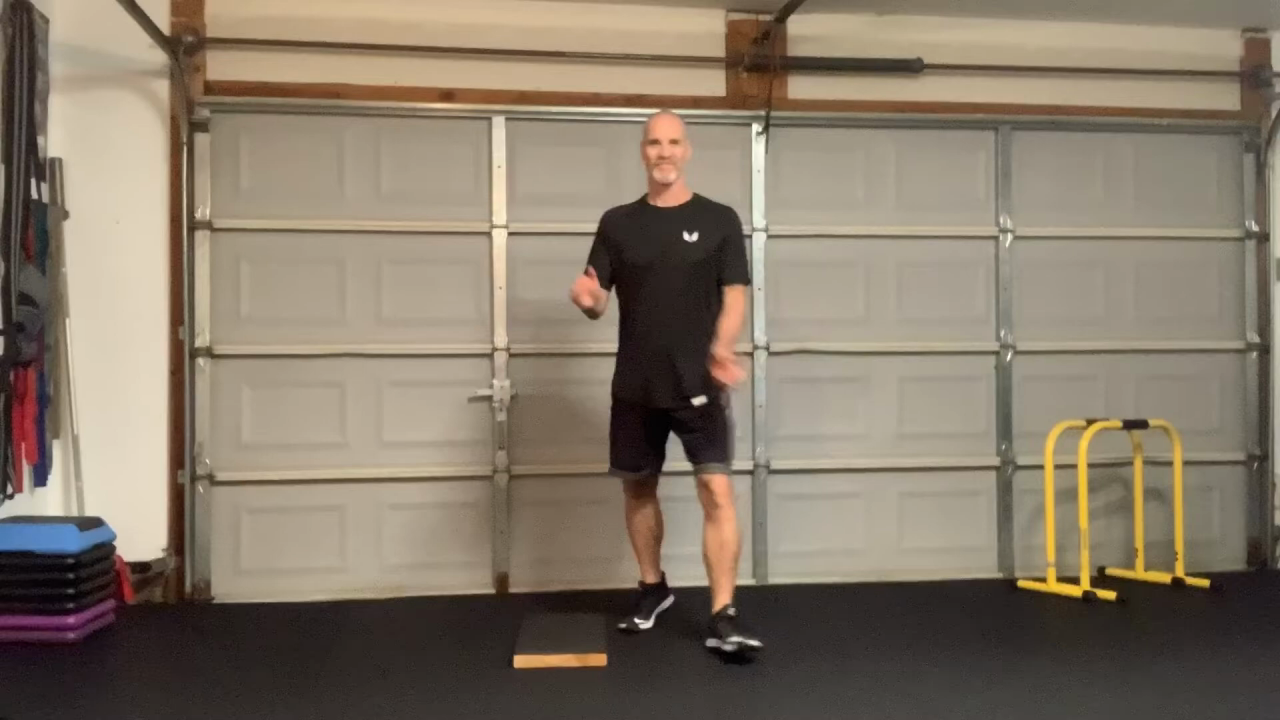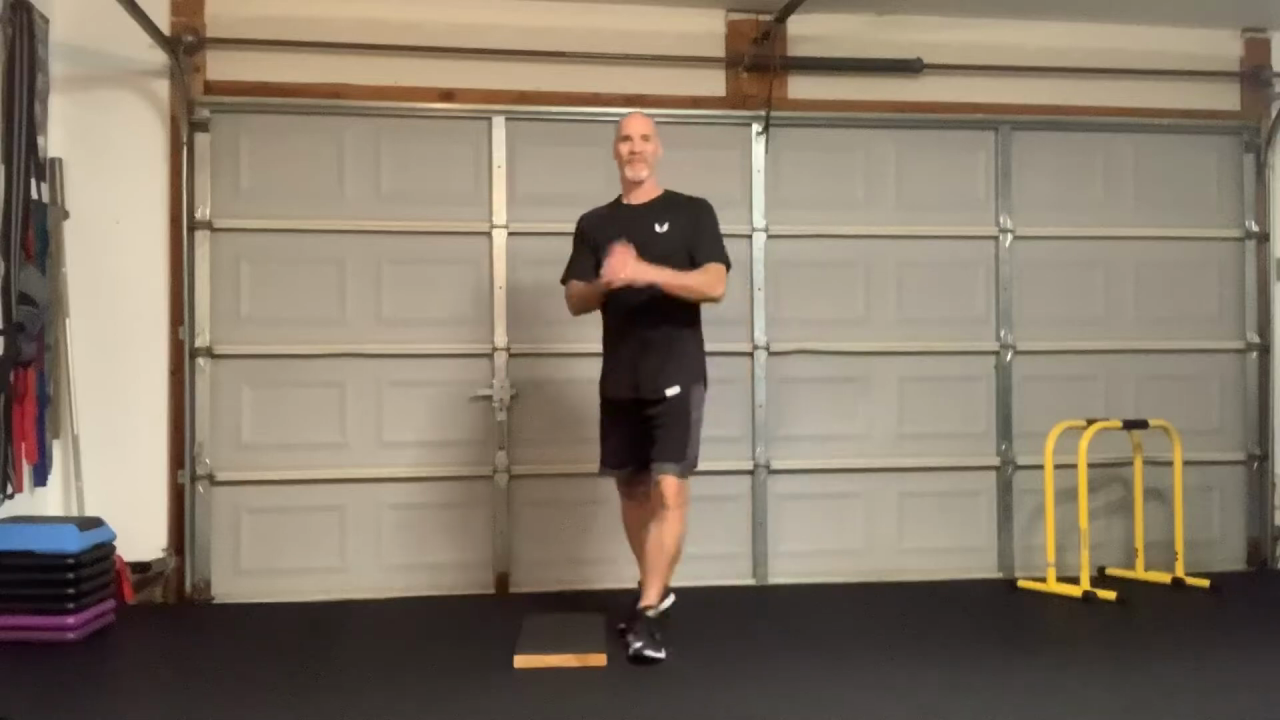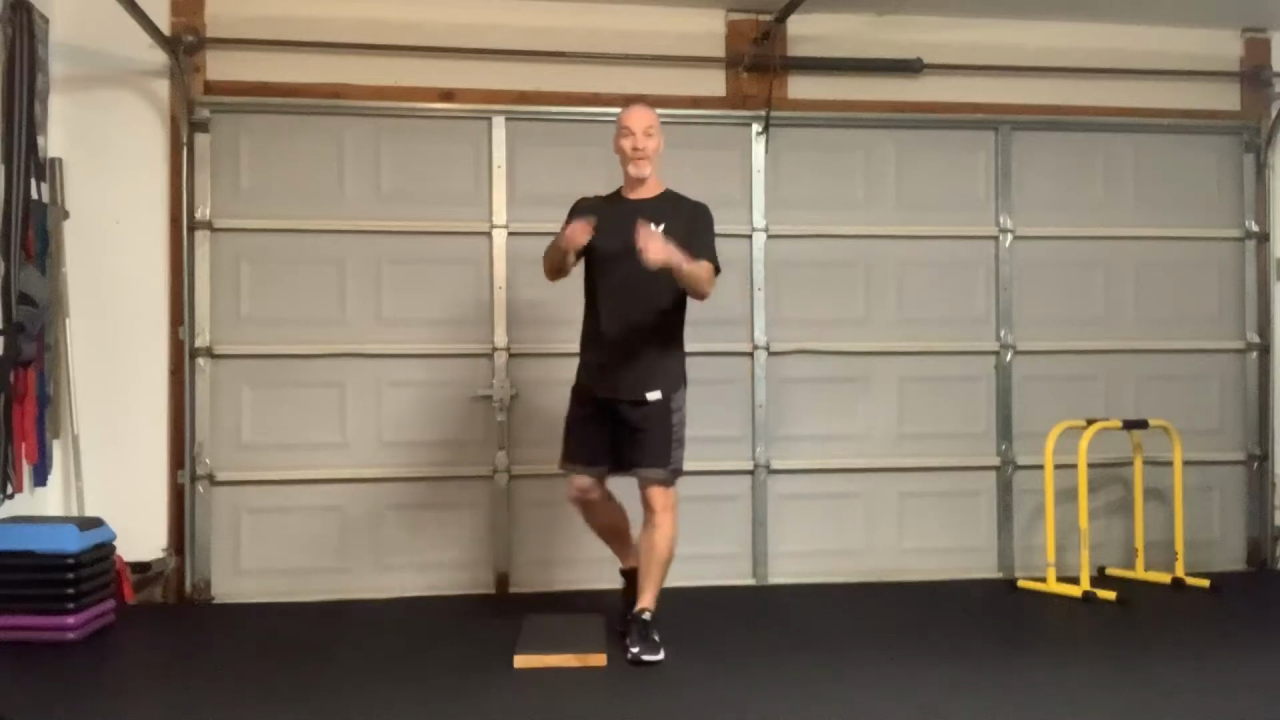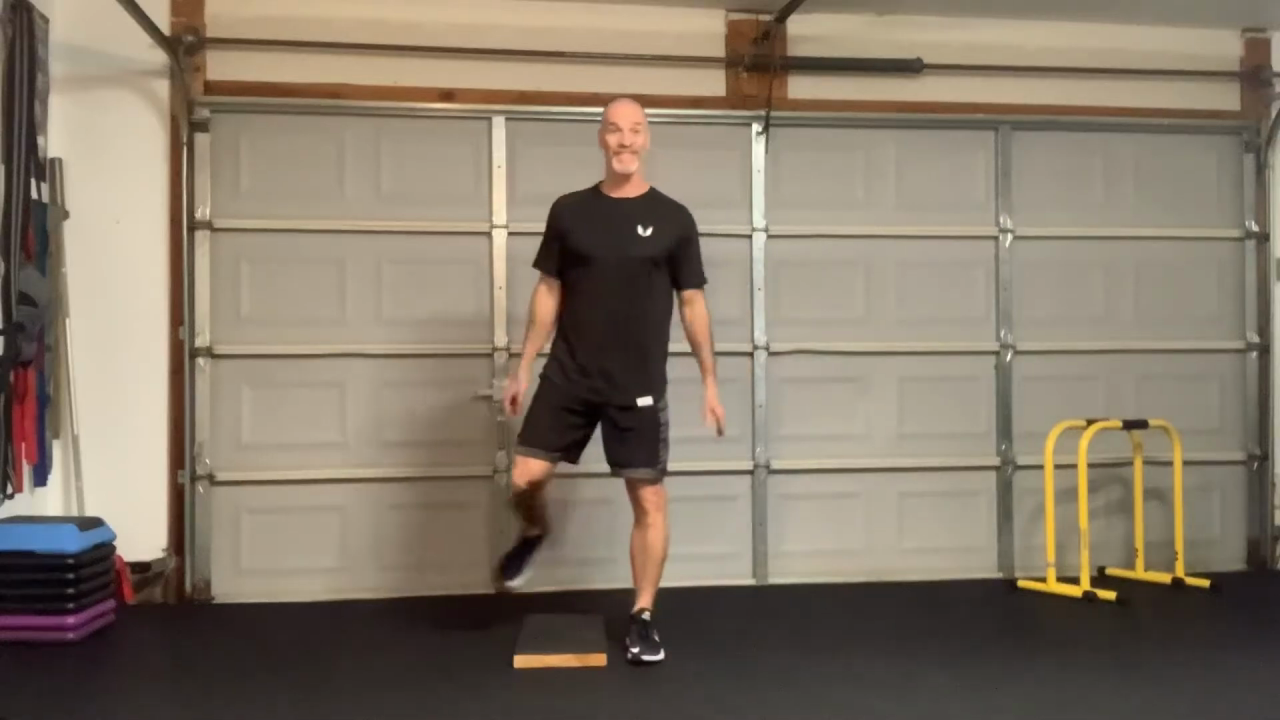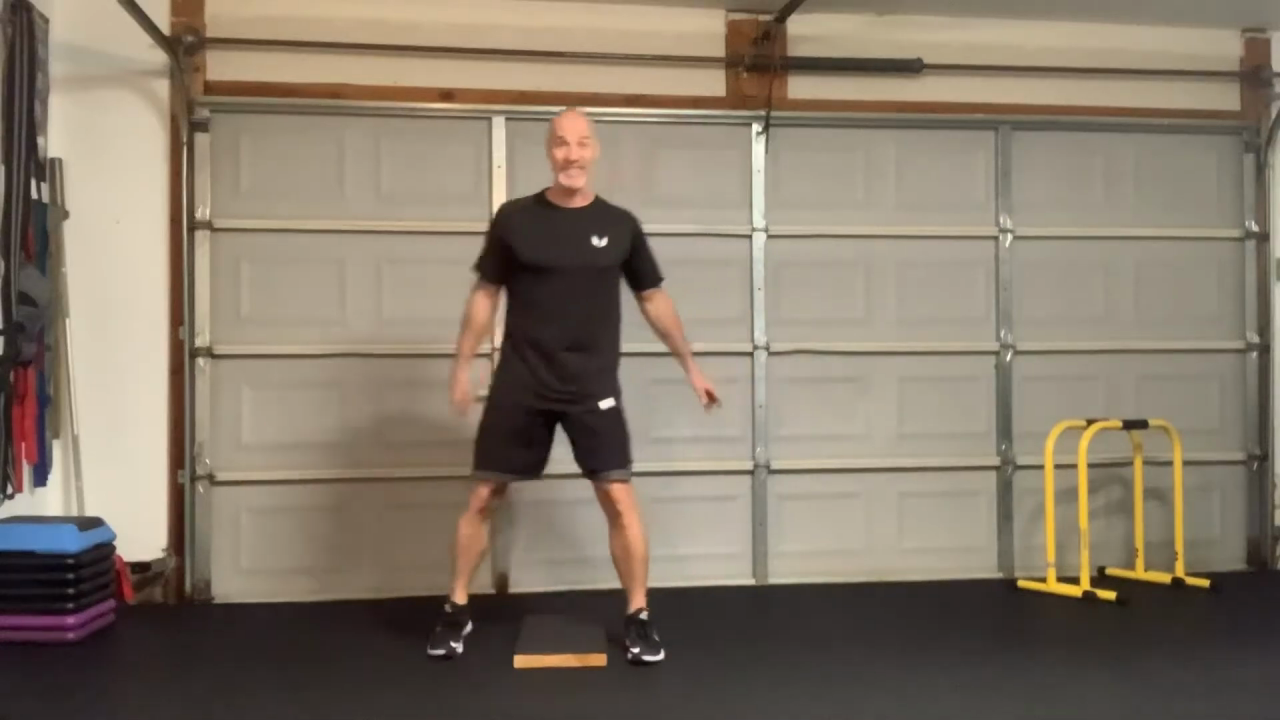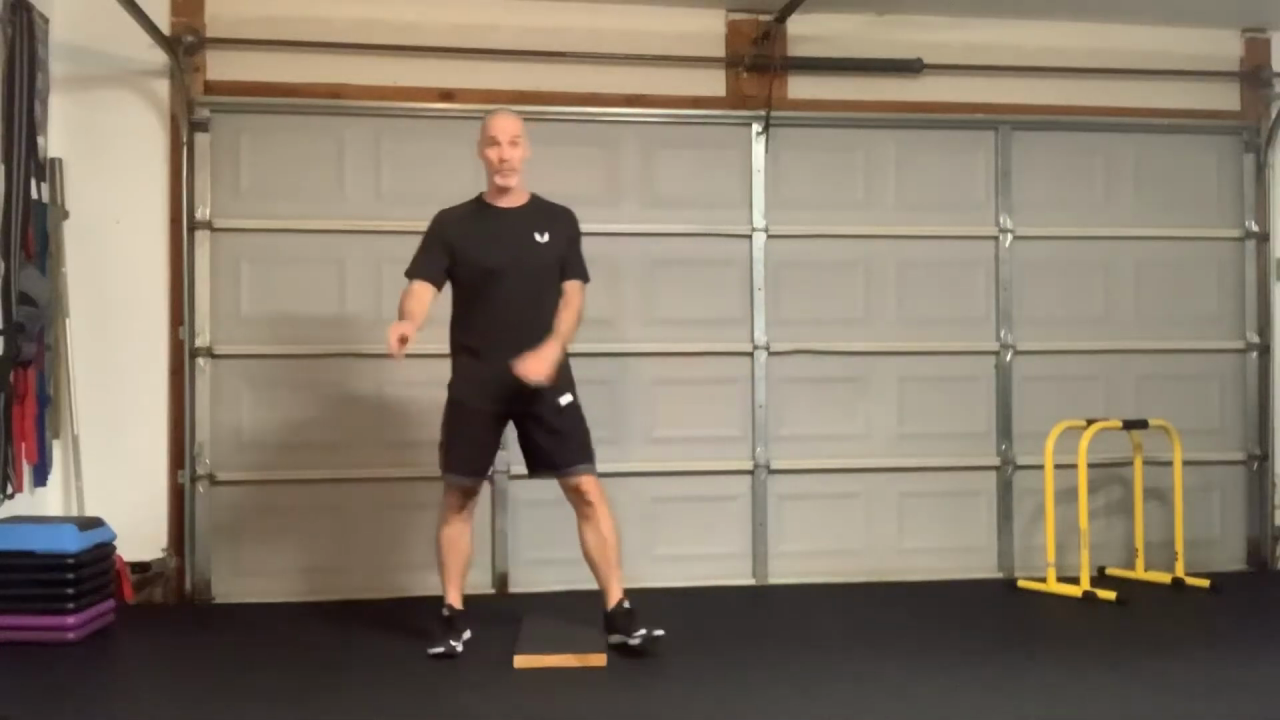
dt=0.3s
person 1, frame 1
left shoulder: (719, 220)
right shoulder: (616, 223)
left elbow: (734, 296)
right elbow: (599, 301)
left wrist: (725, 346)
right wrist: (585, 300)
left hip: (699, 384)
right hip: (635, 384)
left knee: (716, 491)
right knee: (638, 489)
left ankle: (724, 615)
right ankle: (653, 586)
person 1, frame 2
left shoulder: (693, 212)
right shoulder: (594, 223)
left elbow: (714, 285)
right elbow: (576, 300)
left wrist: (648, 272)
right wrist: (608, 282)
left hip: (677, 376)
right hip: (620, 380)
left knee: (670, 490)
right knee: (632, 487)
left ankle: (647, 614)
right ankle: (653, 589)
person 1, frame 3
left shoulder: (689, 214)
right shoulder: (590, 211)
left elbow: (702, 280)
right elbow: (553, 269)
left wrist: (669, 257)
right wrist: (564, 246)
left hip: (655, 380)
right hip: (595, 379)
left knee: (658, 497)
right knee: (582, 488)
left ankle: (644, 617)
right ankle: (632, 567)
person 1, frame 4
left shoulder: (673, 218)
right shoulder: (569, 210)
left elbow: (692, 303)
right elbow: (548, 290)
left wrist: (711, 383)
right wrist: (521, 368)
left hip: (639, 383)
right hip: (568, 375)
left knee: (648, 498)
right knee: (525, 476)
left ankle: (642, 618)
right ankle: (534, 535)
person 1, frame 5
left shoulder: (620, 226)
right shoulder: (513, 219)
left elbow: (654, 300)
right elbow: (485, 294)
left wrist: (690, 367)
right wrist: (462, 365)
left hip: (592, 388)
right hip: (520, 387)
left knee: (619, 500)
right knee: (483, 496)
left ankle: (637, 618)
right ankle: (456, 610)
person 1, frame 6
left shoulder: (558, 220)
right shoulder: (453, 223)
left elbow: (572, 297)
right elbow: (421, 287)
left wrist: (551, 350)
right wrist: (405, 323)
left hip: (544, 383)
right hip: (474, 388)
left knee: (587, 492)
right knee: (458, 498)
left ankle: (618, 611)
right ankle: (453, 614)
